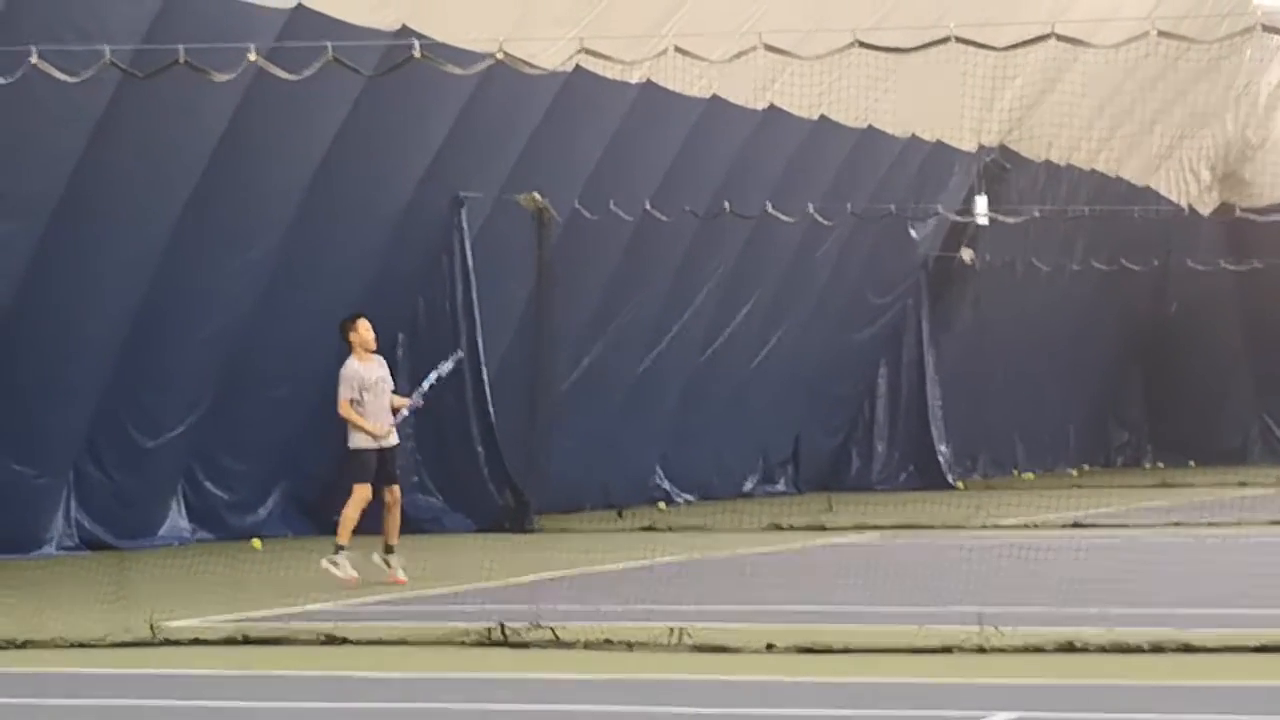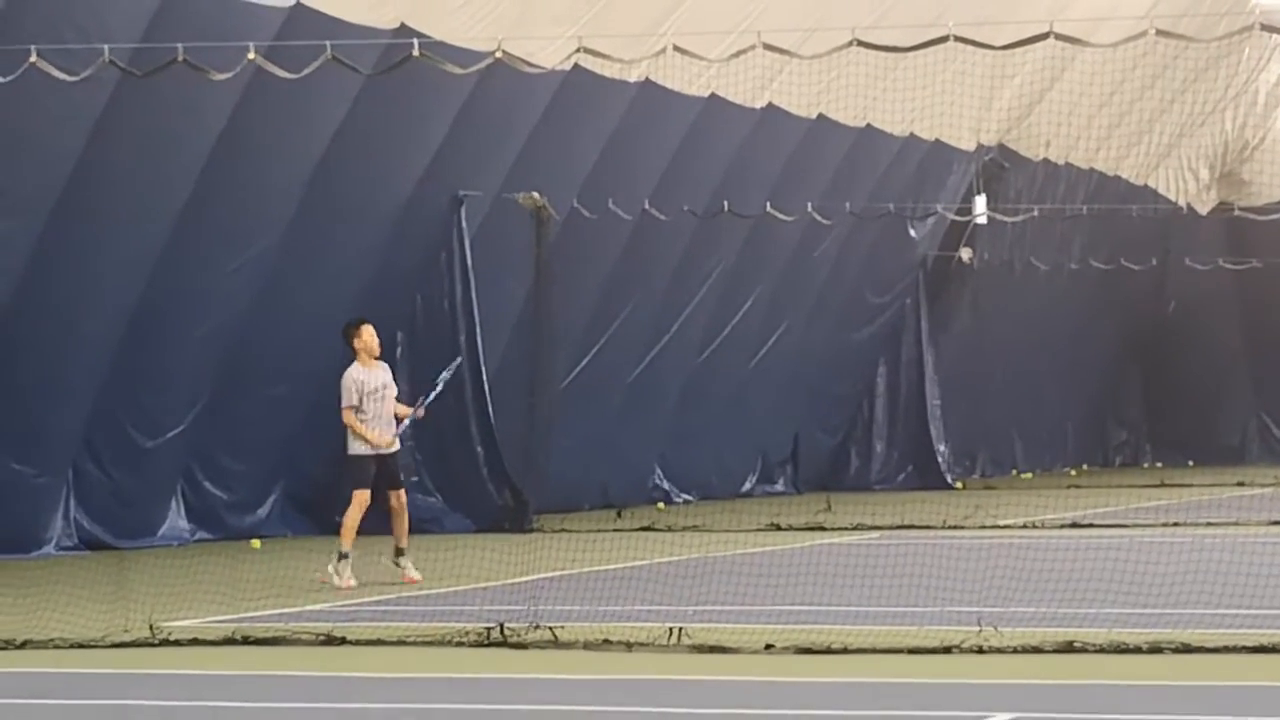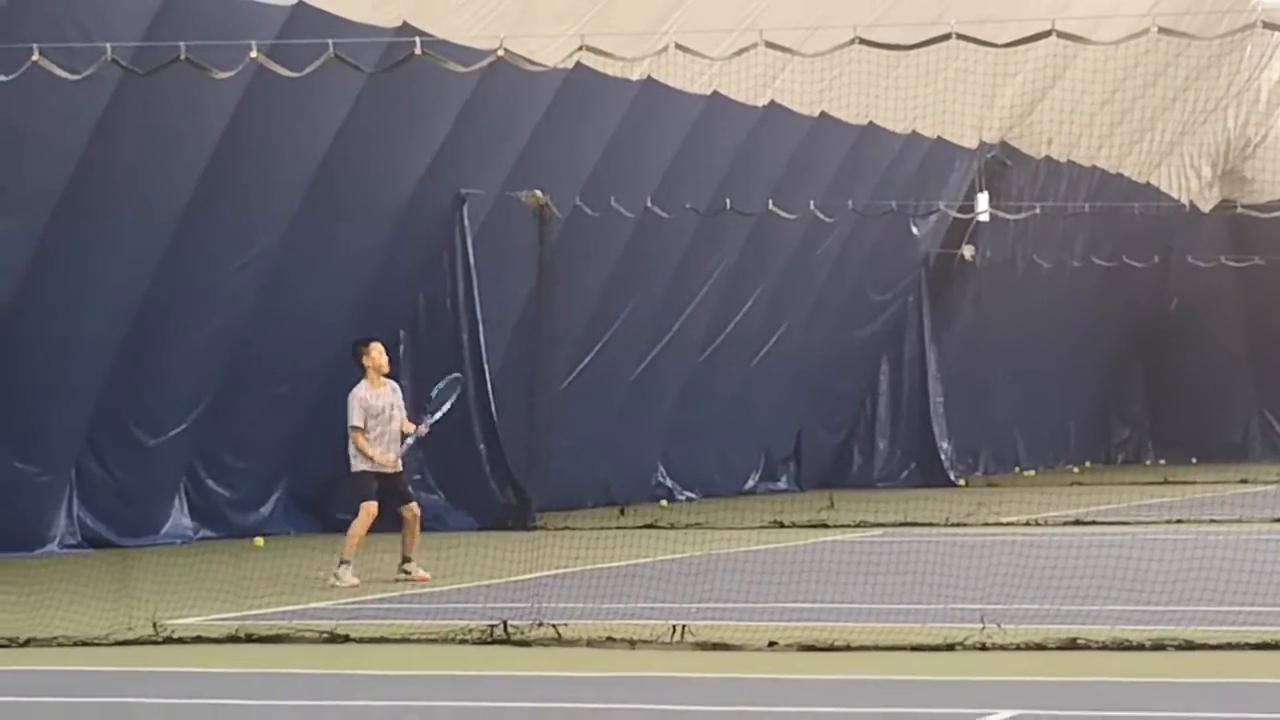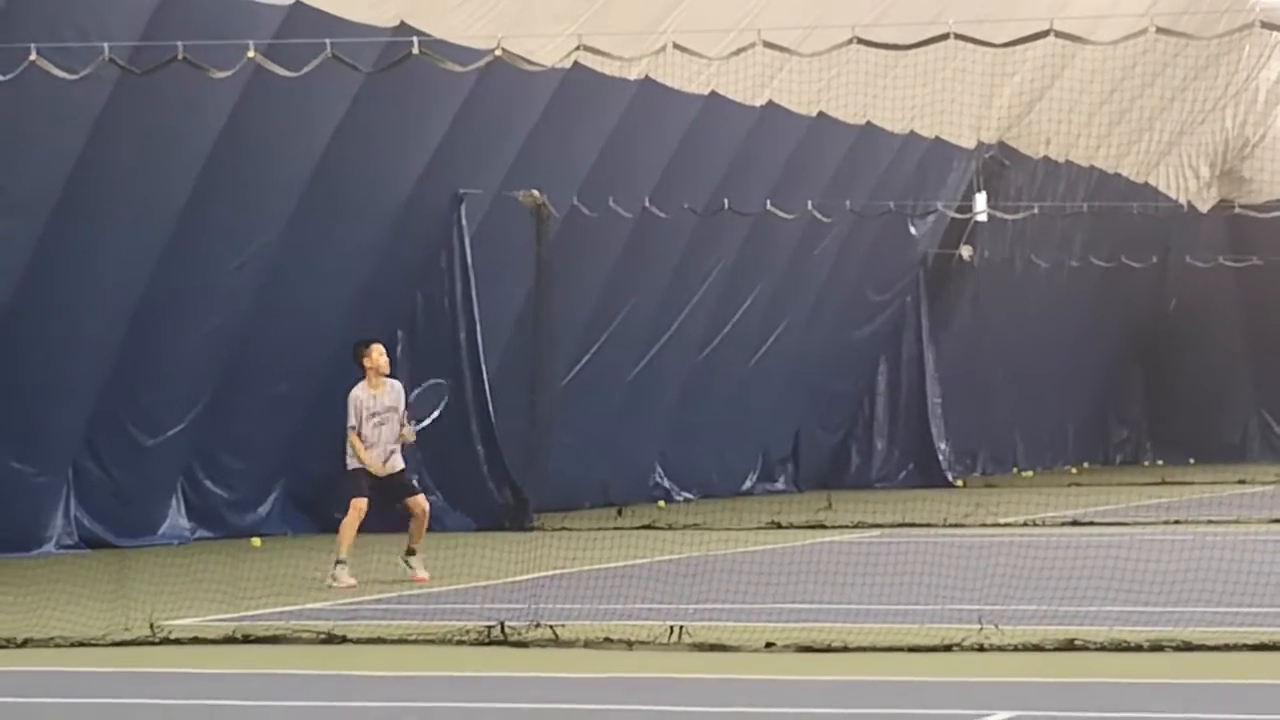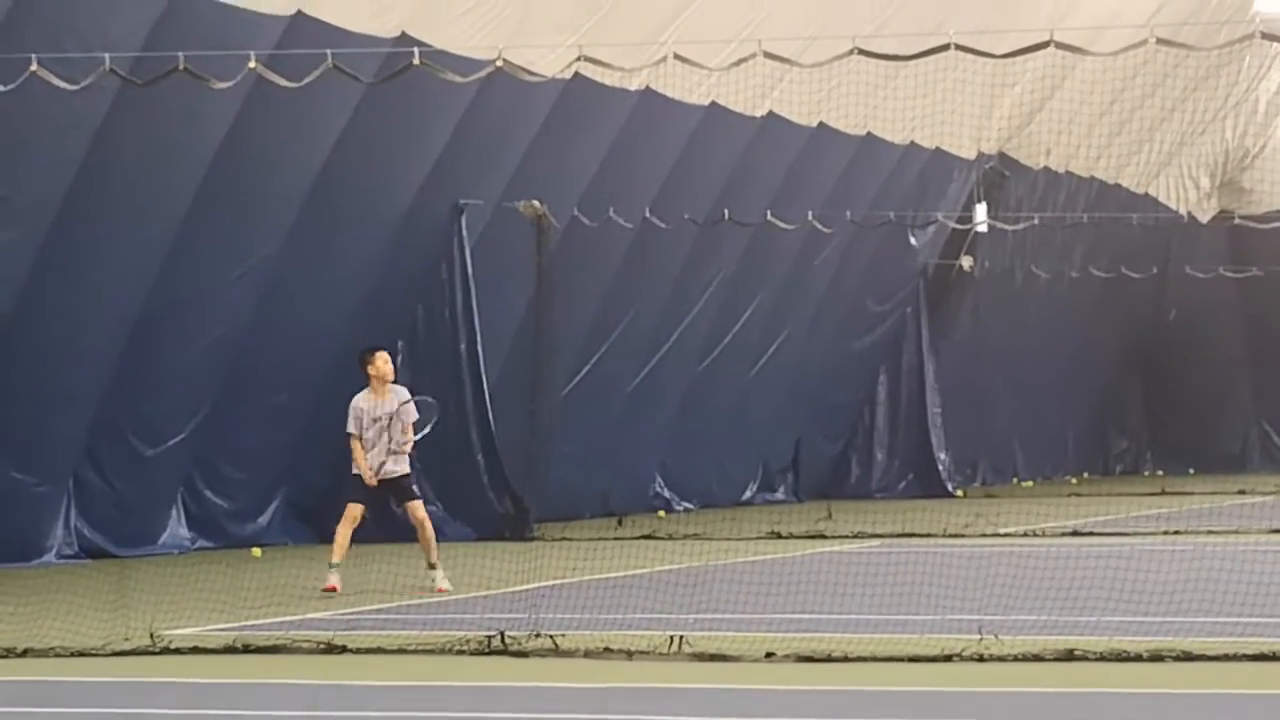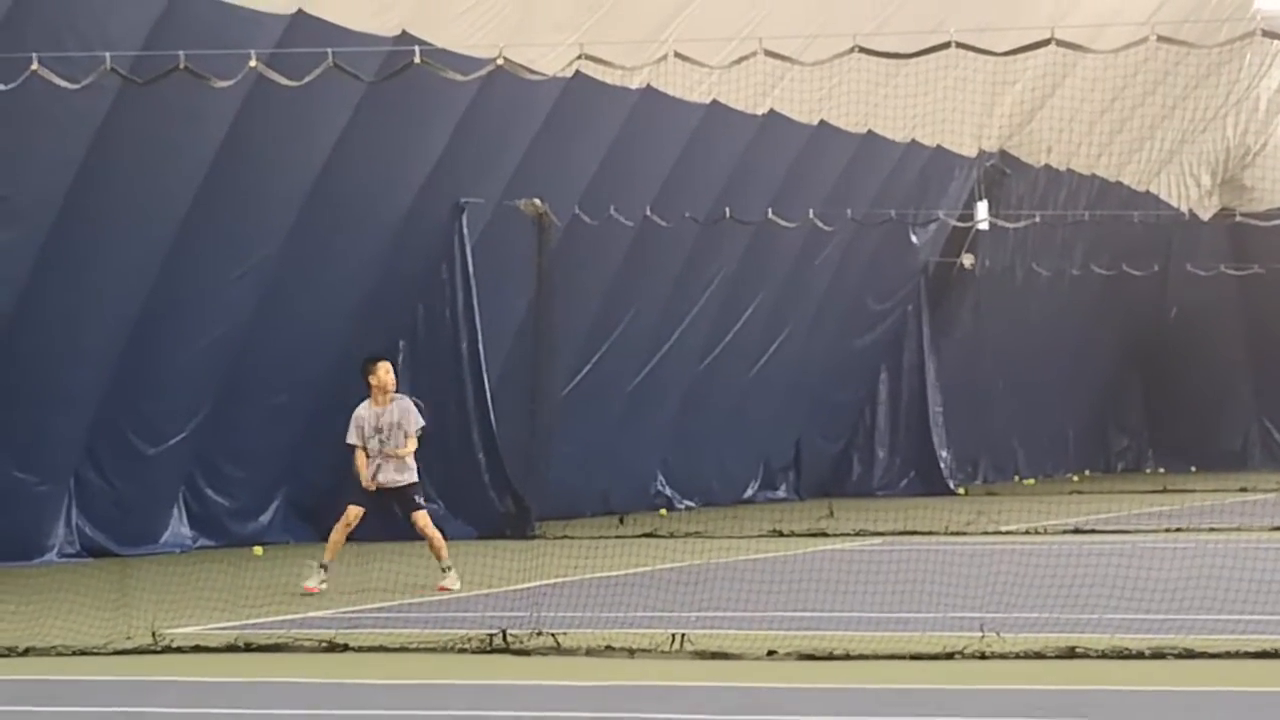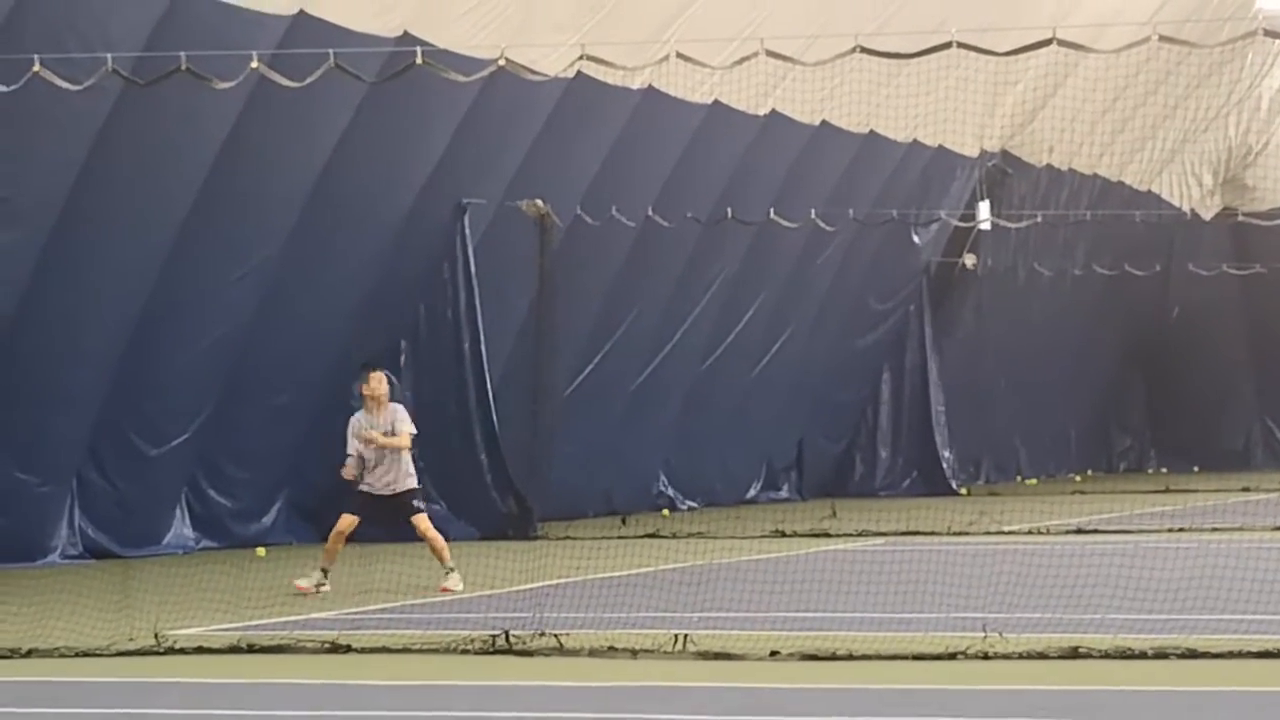
dt=0.1s
person 1, frame 1
left shoulder: (380, 363)
right shoulder: (350, 369)
right elbow: (344, 409)
left wrist: (408, 402)
right wrist: (371, 429)
left hip: (386, 442)
right hip: (361, 443)
left knee: (393, 498)
right knee: (361, 496)
left ankle: (388, 555)
right ankle: (337, 555)
person 1, frame 2
left shoulder: (384, 369)
right shoulder: (352, 376)
right elbow: (348, 417)
left wrist: (411, 411)
right wrist: (372, 438)
left hip: (388, 448)
right hip: (362, 450)
left knee: (399, 502)
right knee: (361, 500)
left ankle: (400, 558)
right ankle: (342, 563)
person 1, frame 3
left shoulder: (394, 388)
right shoulder: (358, 395)
right elbow: (356, 435)
left wrist: (415, 429)
right wrist: (378, 459)
left hip: (392, 466)
right hip: (365, 466)
left knee: (411, 514)
right knee: (368, 512)
left ankle: (407, 565)
right ankle: (343, 568)
person 1, frame 4
left shoulder: (396, 387)
right shoulder: (357, 395)
left elbow: (401, 423)
right elbow: (353, 436)
left wrist: (407, 433)
right wrist: (370, 463)
left hip: (393, 464)
right hip: (362, 465)
left knee: (421, 507)
right knee: (358, 509)
left ankle: (411, 556)
right ankle: (339, 568)
person 1, frame 5
left shoulder: (401, 394)
right shoulder: (359, 403)
left elbow: (410, 430)
right elbow: (355, 441)
left wrist: (406, 444)
right wrist: (364, 470)
left hip: (399, 470)
right hip: (367, 472)
left knee: (420, 517)
right knee: (351, 515)
left ankle: (434, 569)
right ankle: (333, 573)
person 1, frame 6
left shoulder: (404, 404)
right shoulder: (360, 413)
left elbow: (413, 440)
right elbow: (359, 450)
left wrist: (404, 452)
right wrist: (364, 477)
left hip: (404, 478)
right hip: (370, 478)
left knee: (424, 525)
right knee: (349, 519)
left ankle: (448, 571)
right ankle: (321, 573)
person 1, frame 7
left shoulder: (396, 411)
right shoulder: (356, 421)
left elbow: (405, 442)
right elbow: (354, 457)
left wrist: (381, 440)
right wrist: (350, 471)
left hip: (402, 484)
right hip: (369, 486)
left knee: (425, 528)
right knee: (341, 528)
left ankle: (451, 573)
right ankle: (322, 576)
